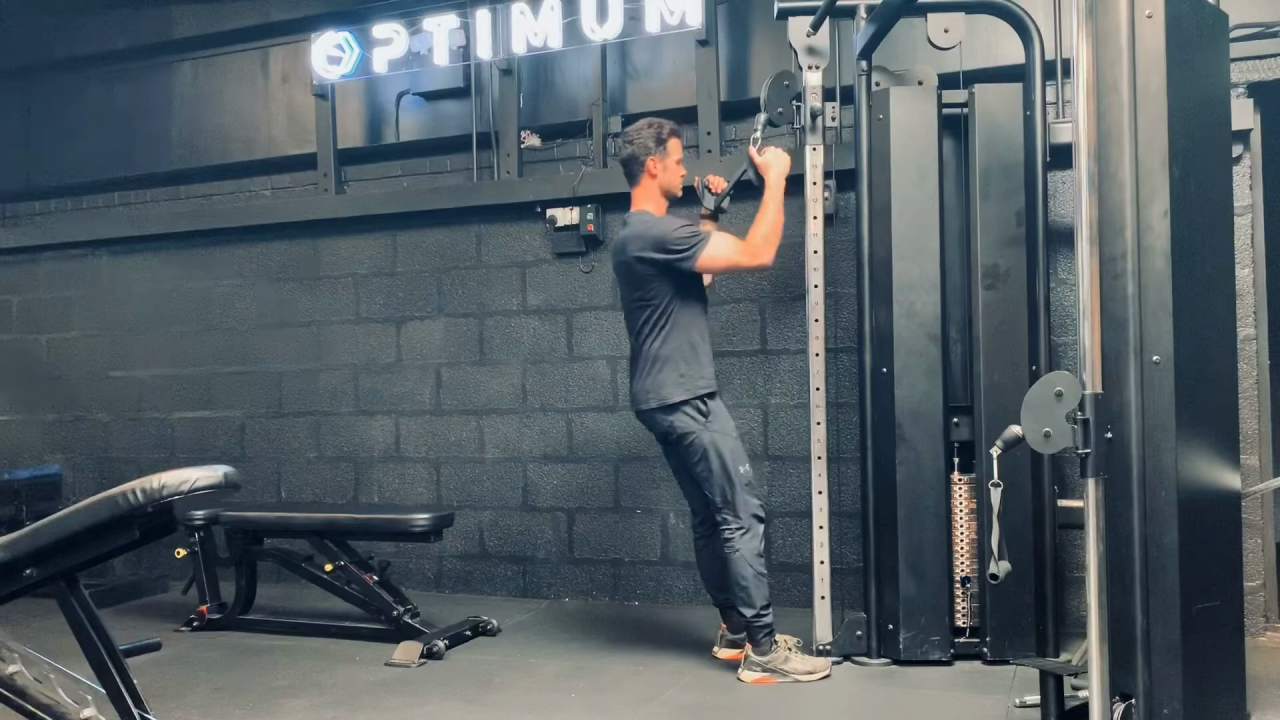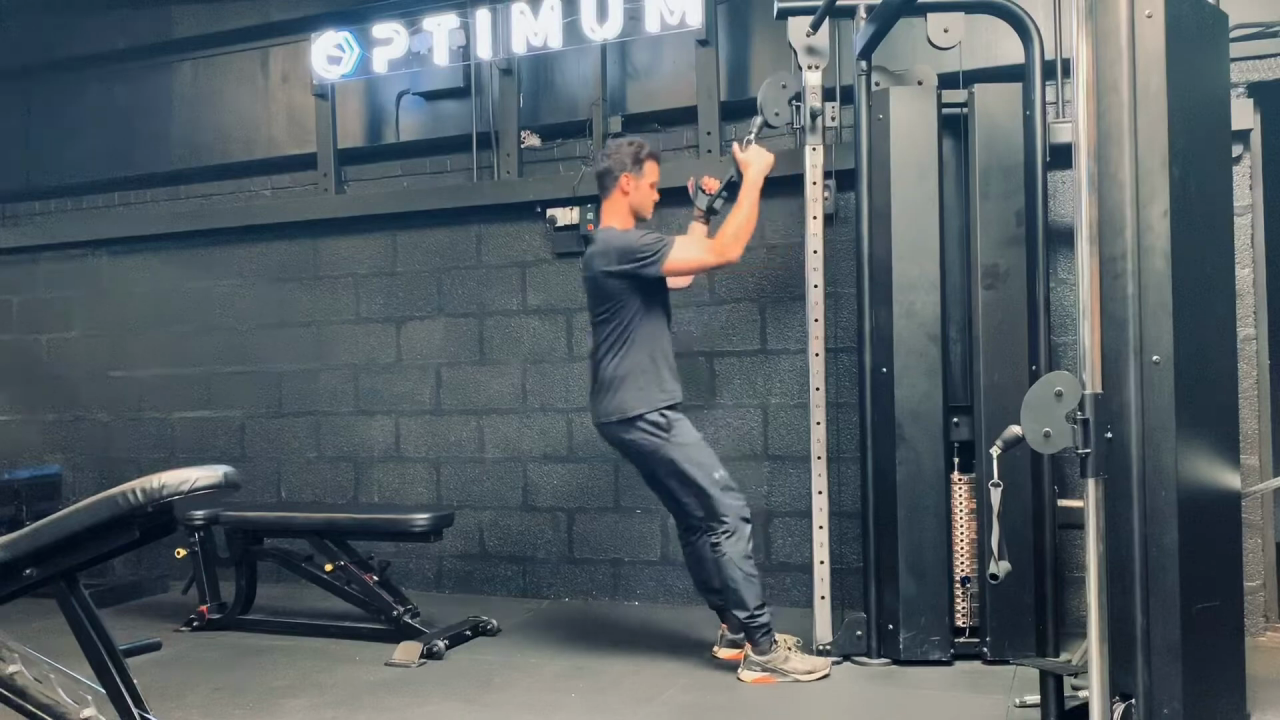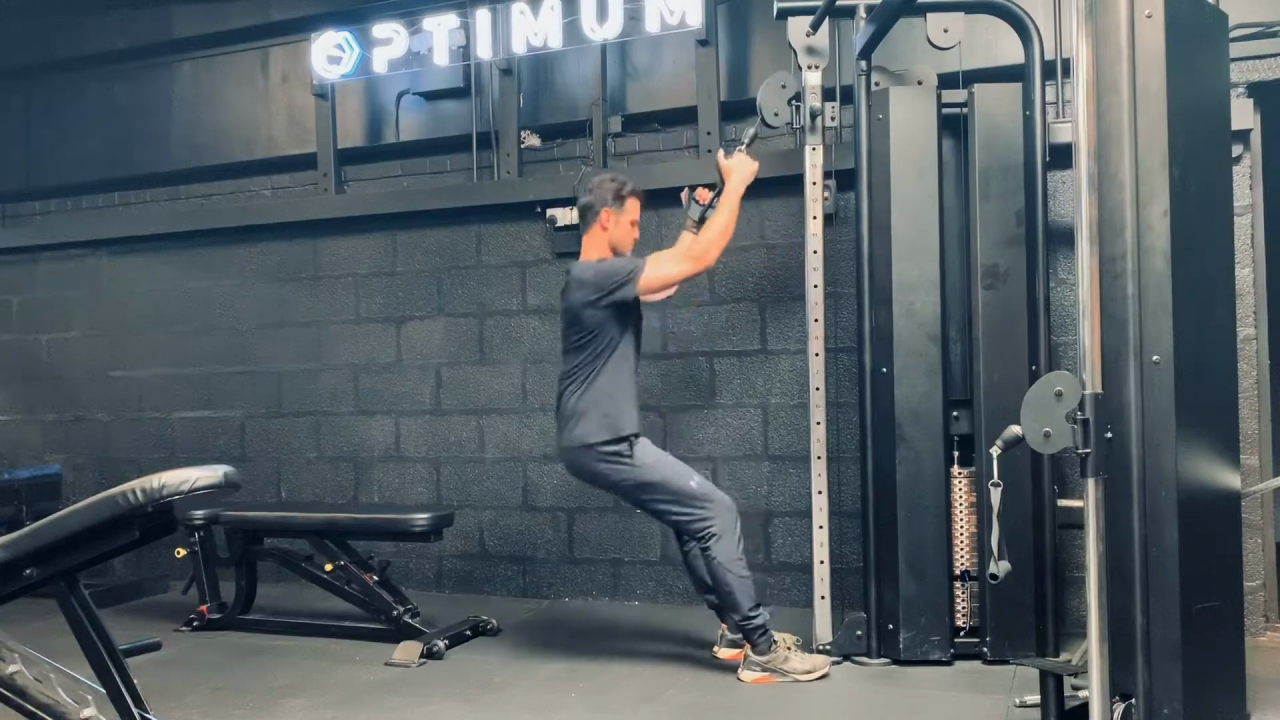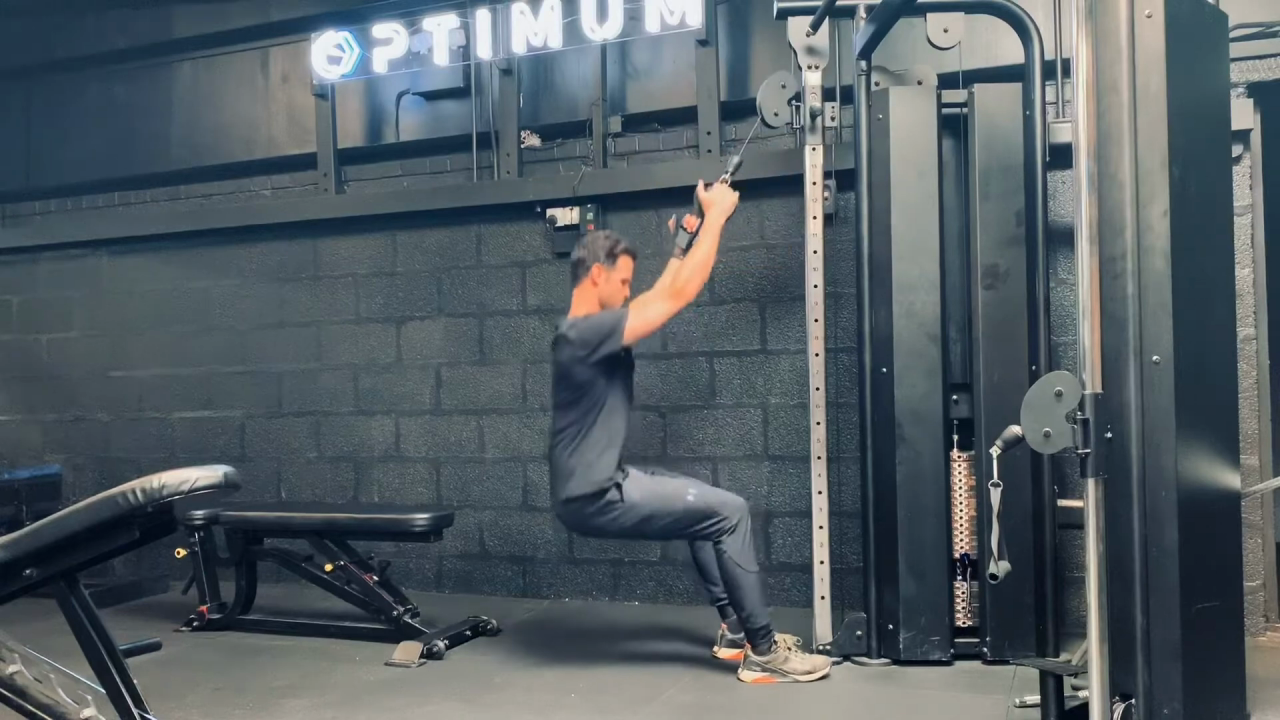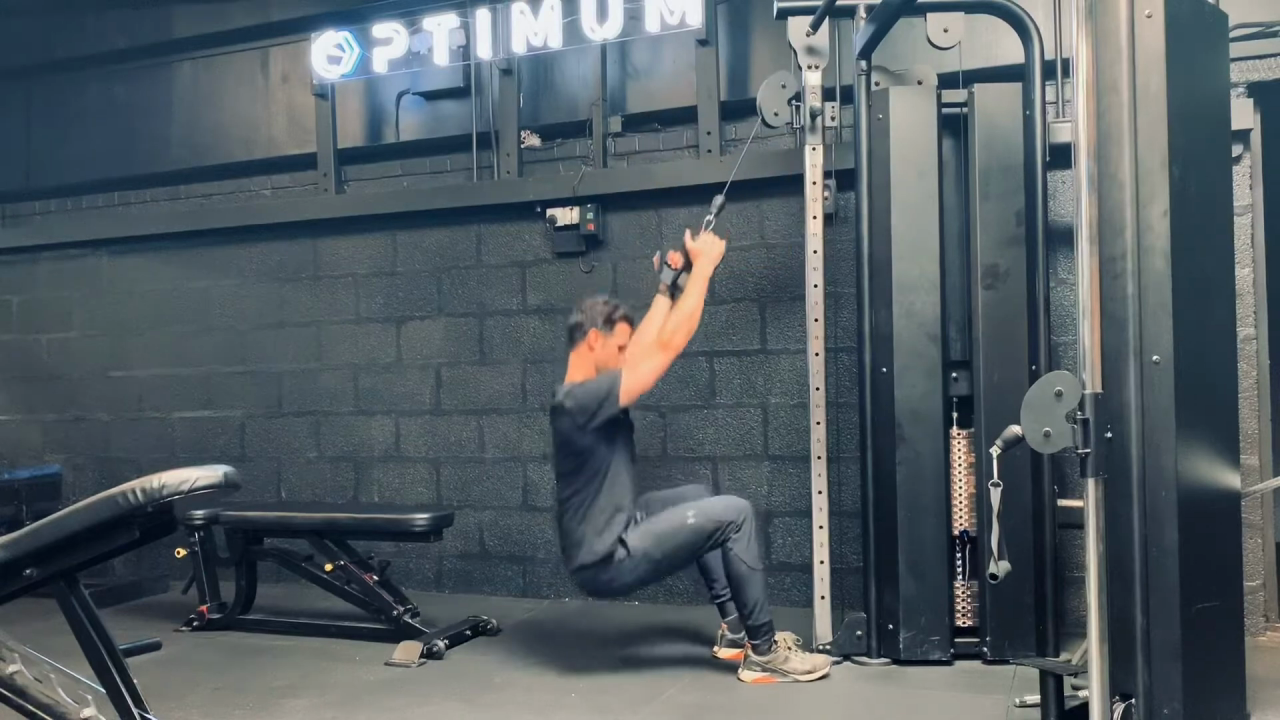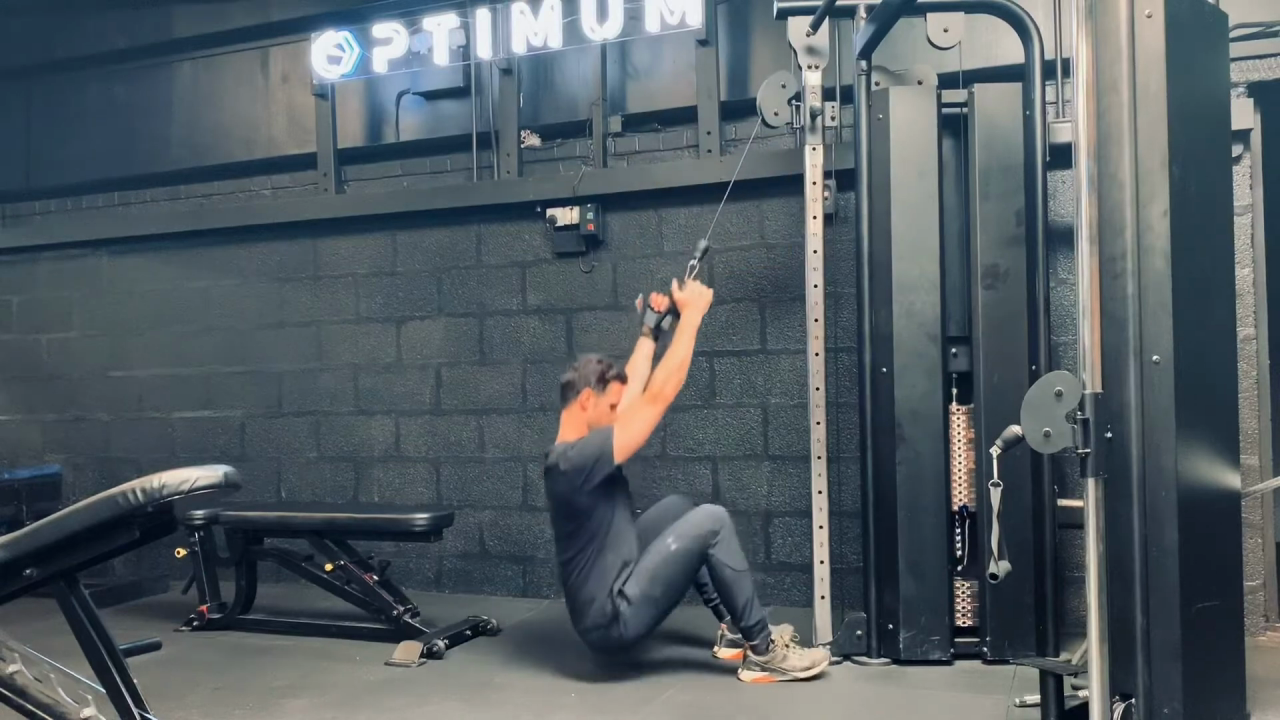
dt=0.2s
person 1, frame 1
left shoulder: (643, 234)
right shoulder: (654, 233)
left elbow: (699, 274)
right elbow: (758, 254)
left wrist: (710, 211)
right wrist: (774, 176)
left hip: (672, 397)
right hip: (682, 398)
left knee: (713, 517)
right knee: (741, 515)
left ankle: (735, 631)
right ankle: (764, 649)
person 1, frame 2
left shoulder: (616, 248)
right shoulder: (620, 246)
left elbow: (683, 271)
right elbow: (724, 251)
left wrist: (701, 212)
right wrist: (753, 175)
left hip: (637, 410)
right hip: (642, 411)
left knee: (699, 520)
right knee: (727, 515)
left ankle: (734, 630)
right ankle: (761, 648)
person 1, frame 3
left shoulder: (600, 277)
right shoulder: (595, 276)
left elbow: (668, 278)
right elbow: (698, 260)
left wrist: (694, 219)
right wrist: (735, 183)
left hip: (603, 438)
right hip: (603, 441)
left knee: (694, 518)
right knee: (715, 514)
left ankle: (735, 630)
right ankle: (762, 650)
person 1, frame 4
left shoulder: (592, 329)
right shoulder: (585, 333)
left elbow: (662, 298)
right elbow: (678, 296)
left wrist: (683, 245)
right wrist: (716, 217)
left hip: (600, 481)
right hip: (594, 493)
left knee: (702, 508)
right knee: (728, 512)
left ankle: (736, 630)
right ankle: (764, 651)
person 1, frame 5
left shoulder: (587, 390)
right shoulder: (581, 401)
left elbow: (649, 346)
right elbow: (668, 347)
left wrist: (668, 285)
right wrist: (703, 266)
left hip: (613, 530)
right hip: (607, 557)
left knee: (701, 504)
right knee: (735, 514)
left ankle: (735, 629)
right ankle: (764, 651)
person 1, frame 6
left shoulder: (577, 447)
right shoulder: (577, 461)
left elbow: (633, 390)
right elbow: (657, 398)
left wrist: (651, 329)
right wrist: (691, 315)
left hip: (611, 590)
right hip: (612, 616)
left knee: (679, 511)
right knee: (712, 521)
left ankle: (734, 629)
right ankle: (762, 652)
